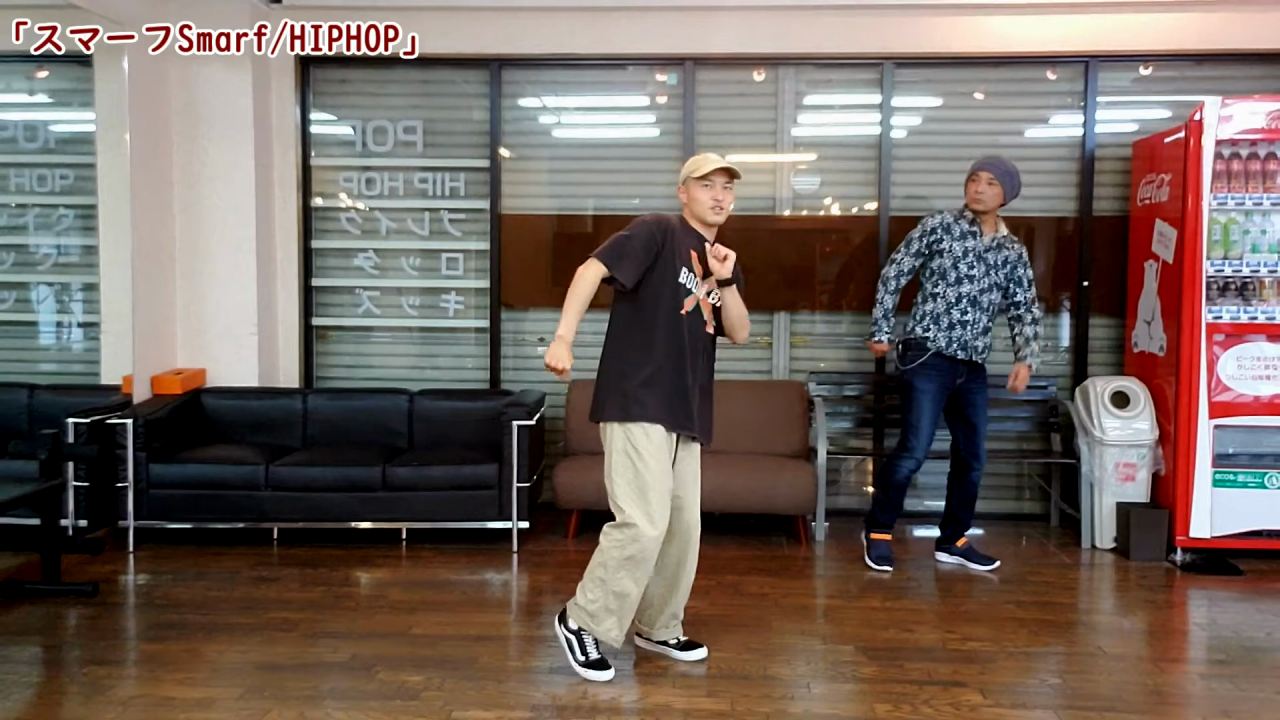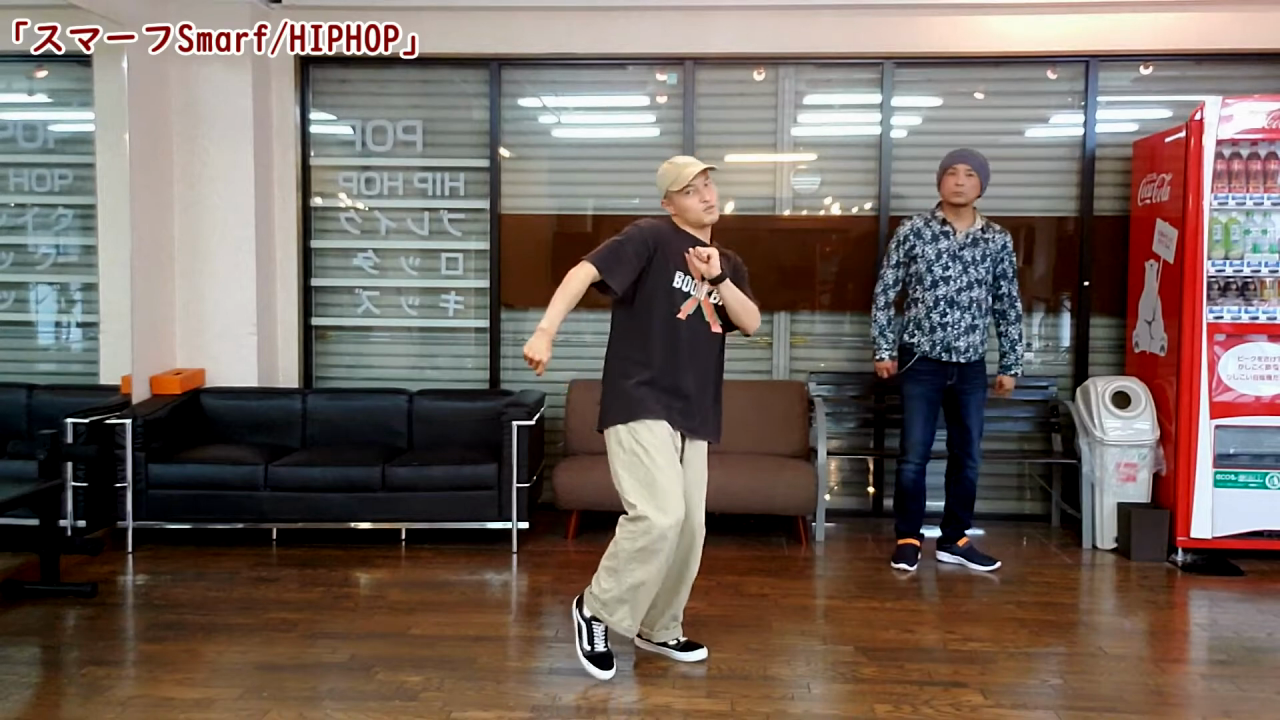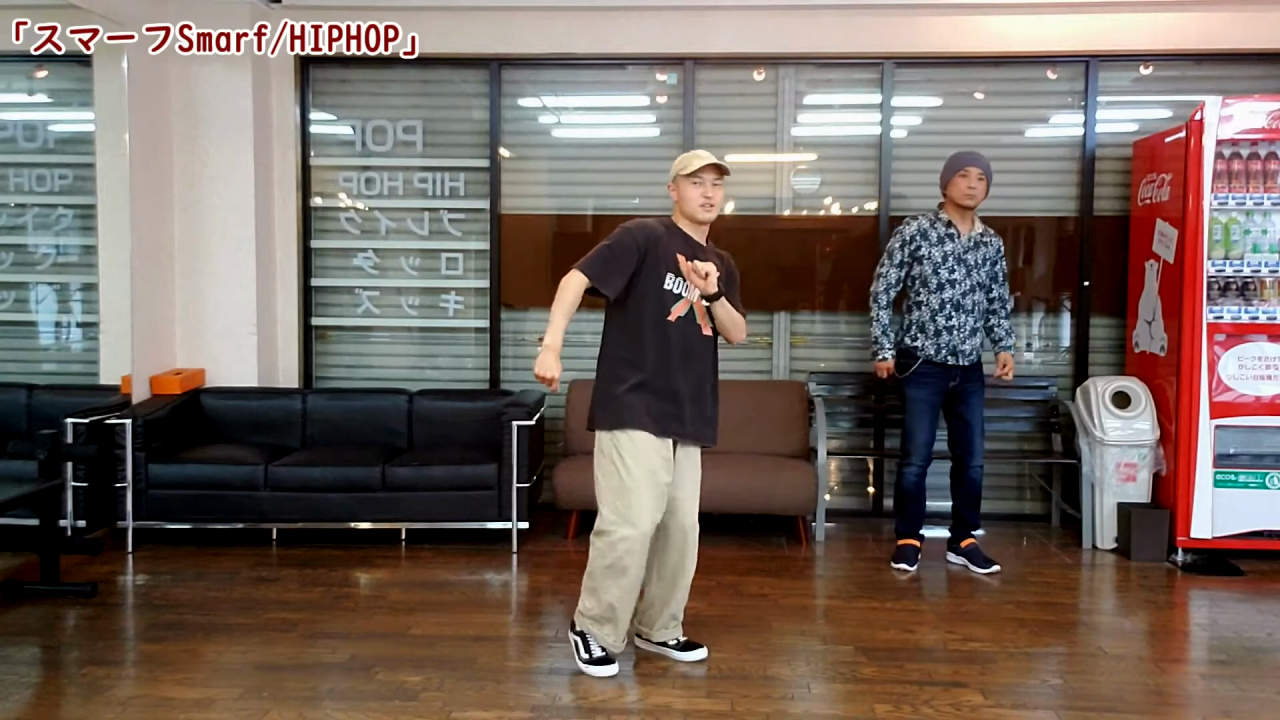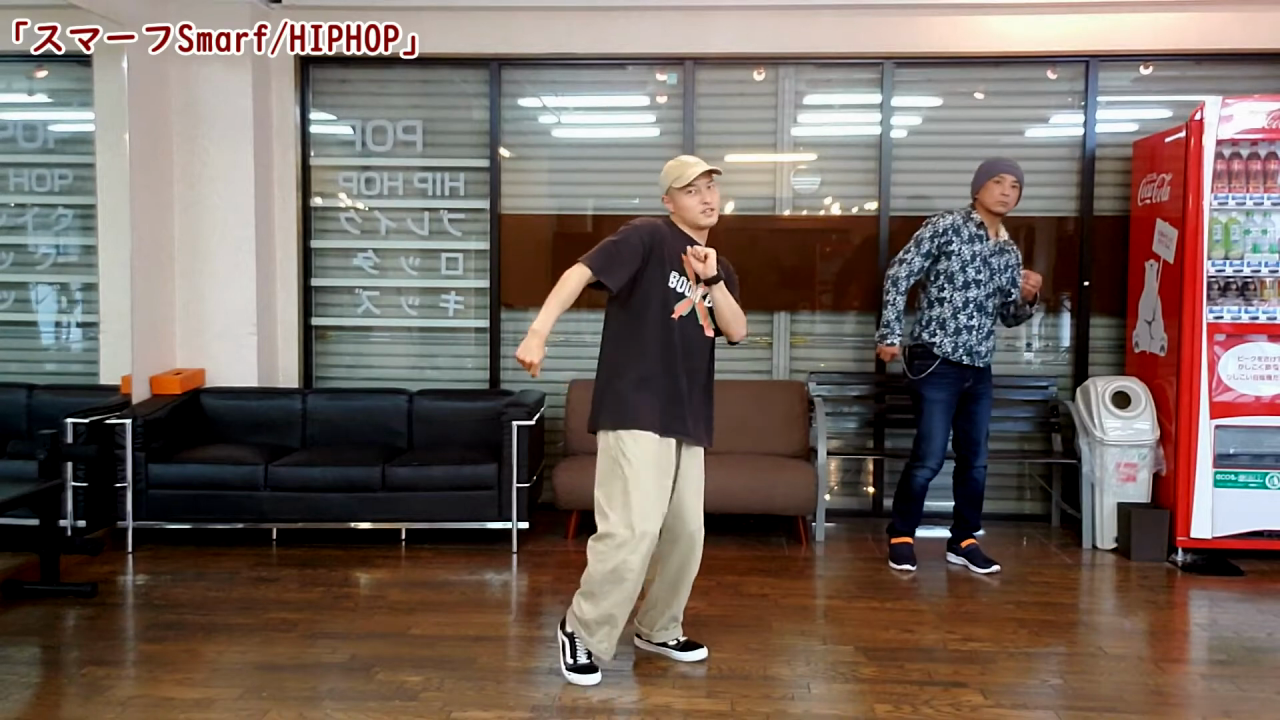
dt=0.4s
person 1, frame 1
left shoulder: (723, 260)
right shoulder: (656, 231)
left elbow: (739, 334)
right elbow: (592, 270)
left wrist: (725, 283)
right wrist: (563, 337)
left hip: (685, 411)
right hip: (636, 403)
left knee: (684, 526)
right knee: (642, 523)
left ankle: (658, 627)
right ankle: (582, 620)
person 1, frame 2
left shoulder: (730, 264)
right shoulder: (650, 238)
left elbow: (751, 324)
right elbow: (585, 272)
left wrist: (718, 278)
right wrist: (545, 331)
left hip: (693, 413)
right hip: (640, 404)
left knee: (688, 527)
right knee: (658, 516)
left ankle: (658, 629)
right ankle: (597, 608)
person 1, frame 3
left shoulder: (722, 265)
right shoulder: (642, 238)
left elbow: (738, 334)
right elbow: (577, 278)
left wrist: (713, 295)
right wrist: (551, 346)
left hip: (686, 416)
right hip: (631, 409)
left knee: (680, 528)
right knee: (629, 526)
left ankle: (658, 628)
right ankle: (592, 628)
person 1, frame 4
left shoulder: (720, 268)
right shoulder: (647, 236)
left elbow: (737, 331)
right elbow: (579, 272)
left wrist: (712, 278)
right wrist: (538, 333)
left hip: (686, 420)
right hip: (632, 411)
left knee: (686, 533)
right knee: (632, 530)
left ankle: (658, 629)
right ankle: (581, 631)
person 2, frame 1
left shoulder: (1014, 251)
right shoulder: (939, 226)
left elbow: (1025, 308)
right elbow: (893, 274)
left wrist: (1025, 358)
right wrist: (881, 330)
left hip: (972, 366)
right hip: (928, 356)
left knee: (971, 457)
right knee: (914, 448)
left ankle: (952, 540)
right ankle: (878, 528)
person 2, frame 2
left shoulder: (998, 240)
right shoulder: (913, 231)
left elbow: (1009, 306)
right elbow: (885, 292)
left wrist: (1010, 365)
right wrist: (884, 348)
left hip: (970, 366)
right hip: (921, 362)
left knee: (967, 457)
right knee: (914, 455)
left ankle: (954, 539)
right ankle: (908, 538)
person 2, frame 3
left shoulder: (992, 244)
right shoulder: (915, 231)
left elbow: (998, 305)
right elbow: (882, 290)
left wrist: (1004, 348)
right wrist: (884, 348)
left hip: (969, 368)
right hip: (922, 364)
left knee: (971, 459)
right knee: (916, 457)
left ankle: (963, 540)
right ankle: (908, 538)
person 2, frame 4
left shoulder: (1010, 252)
right shoulder: (946, 226)
left elbow: (1010, 314)
right elbow: (899, 276)
left wrist: (1027, 297)
right wrist: (890, 334)
left hip: (979, 369)
right hip: (935, 363)
left knee: (975, 460)
right knee: (929, 457)
left ankle: (963, 540)
right ankle: (901, 534)
